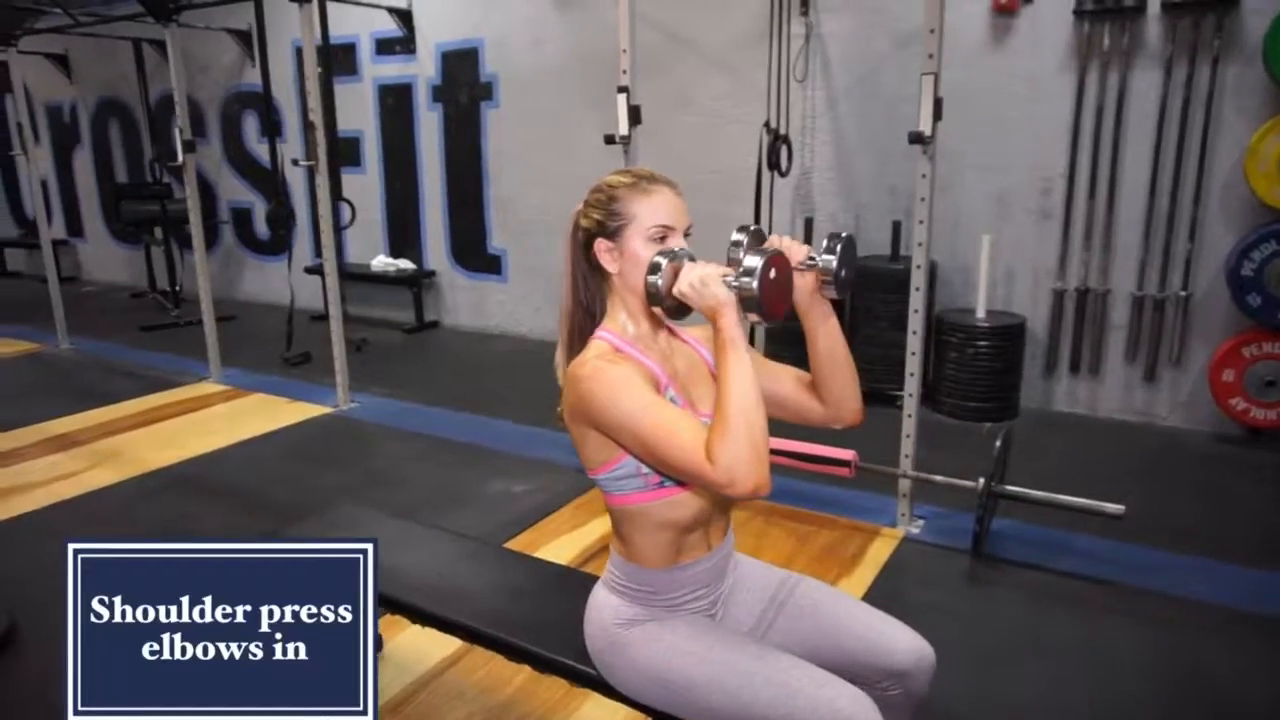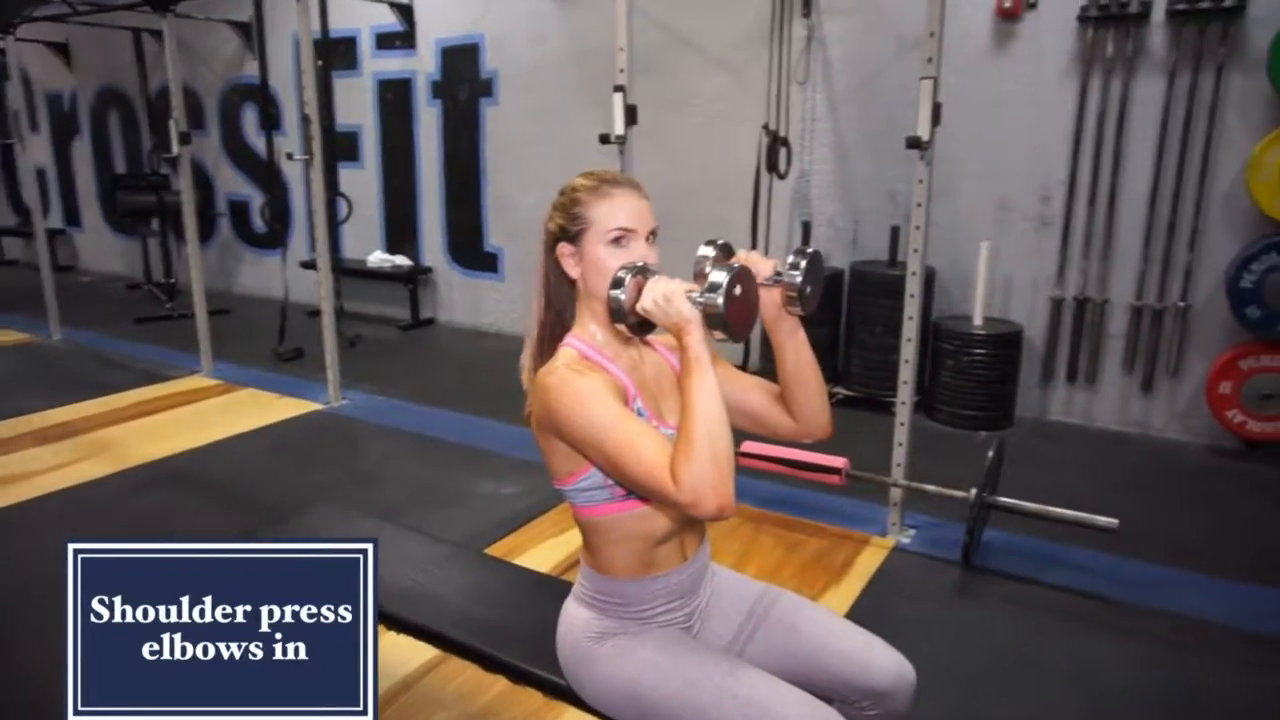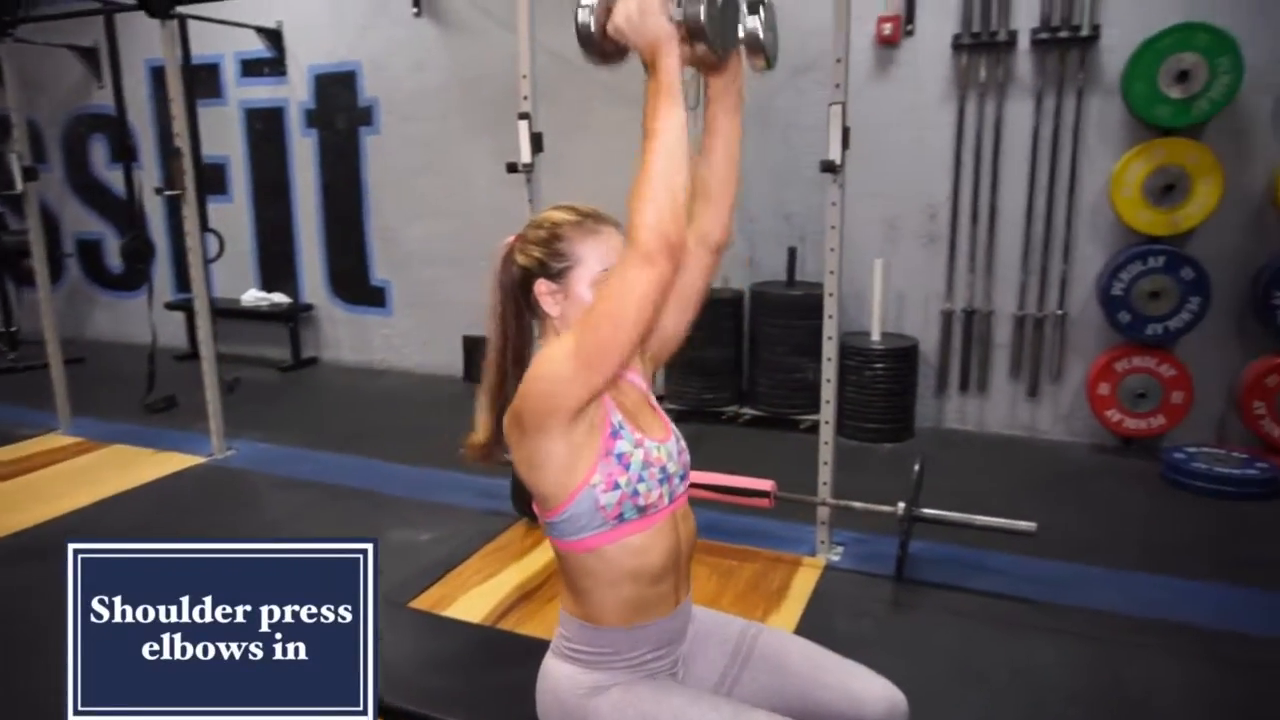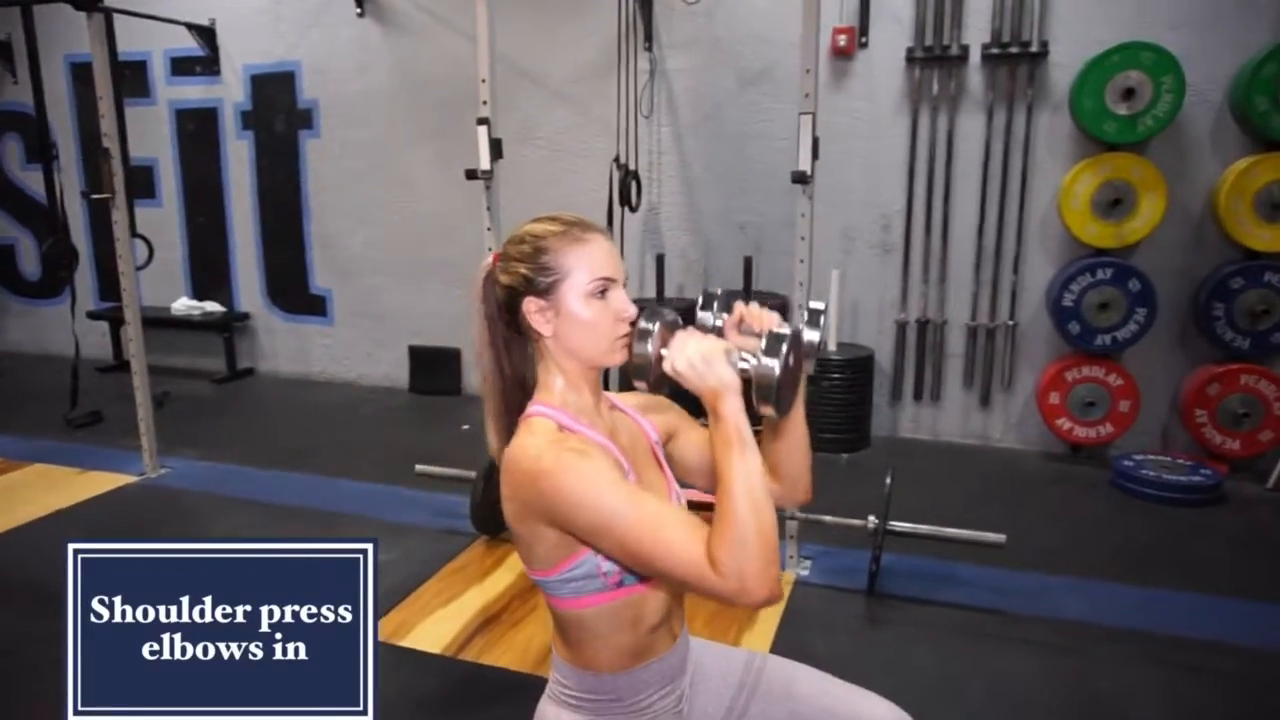
dt=1s
person 1, frame 1
left shoulder: (698, 345)
right shoulder: (599, 373)
left elbow: (840, 409)
right elbow: (743, 476)
left wrist: (810, 301)
right wrist: (727, 321)
left hip: (727, 583)
right hip: (648, 620)
left knee: (908, 663)
person 1, frame 2
left shoulder: (667, 352)
right shoulder: (566, 382)
left elbow: (809, 423)
right elbow: (707, 495)
left wrist: (777, 317)
right wrist: (693, 336)
left hip: (704, 594)
right hip: (622, 633)
person 1, frame 3
left shoulder: (627, 374)
right shoulder: (547, 403)
left elbow: (706, 235)
right elbow: (658, 248)
left wrist: (725, 83)
right wrist: (665, 62)
left hip: (684, 641)
person 1, frame 4
left shoulder: (641, 414)
right shoulder: (546, 460)
left elbow: (789, 487)
right elbow: (750, 581)
right wrist: (723, 398)
left hip: (684, 669)
